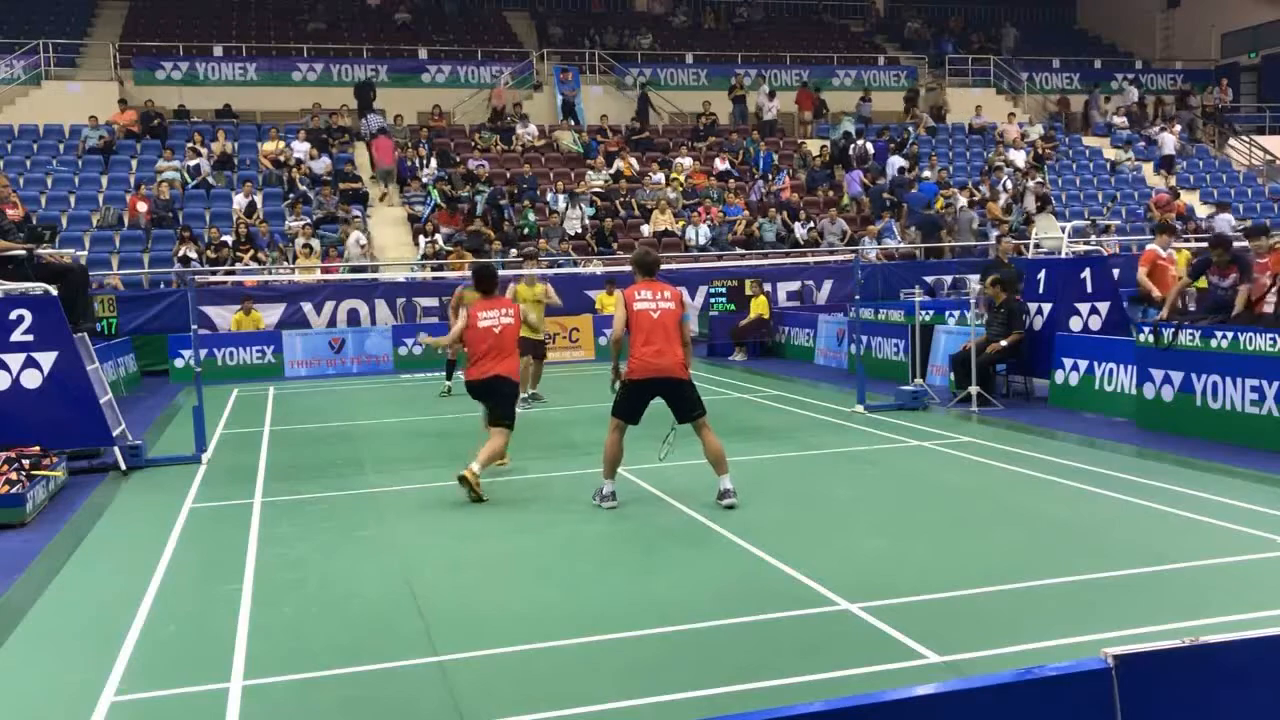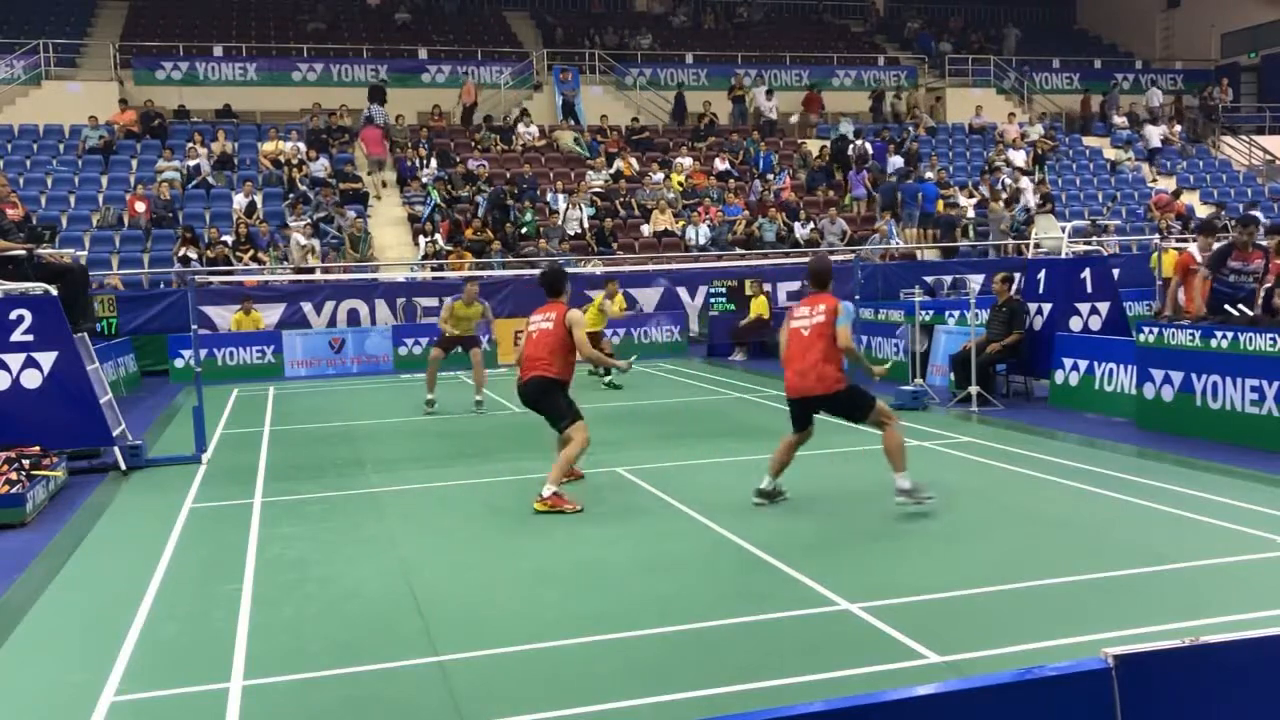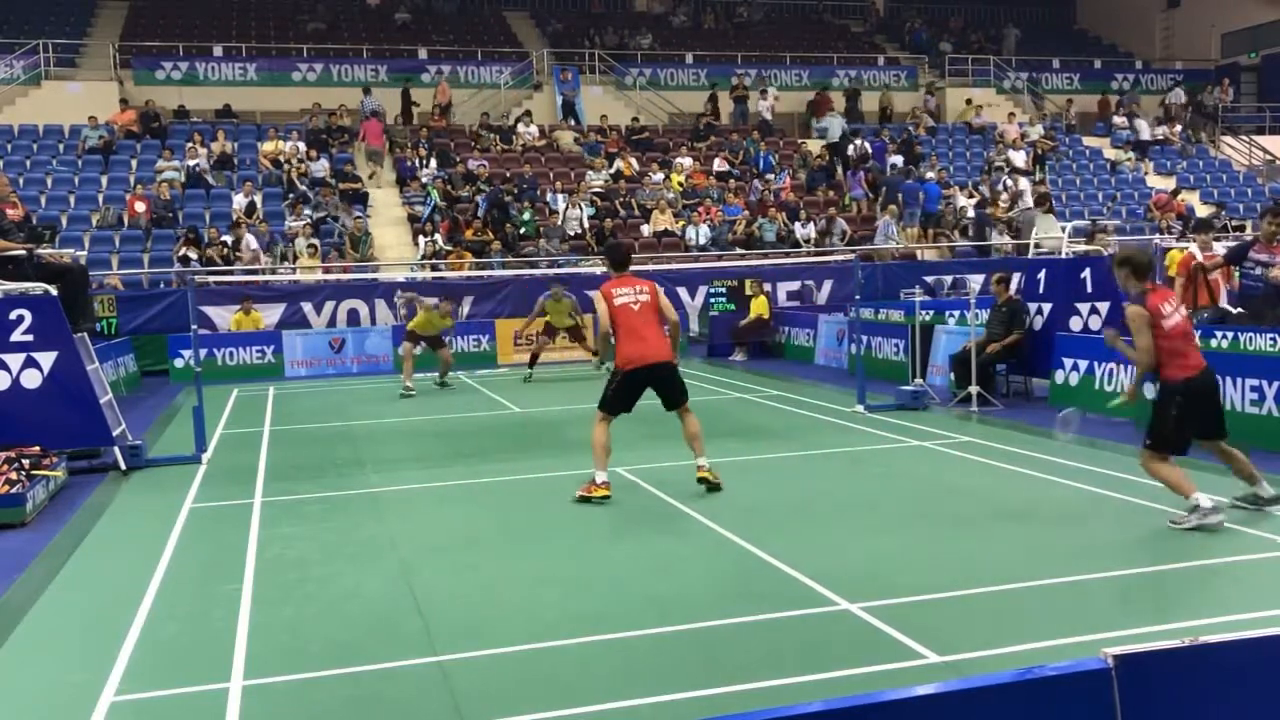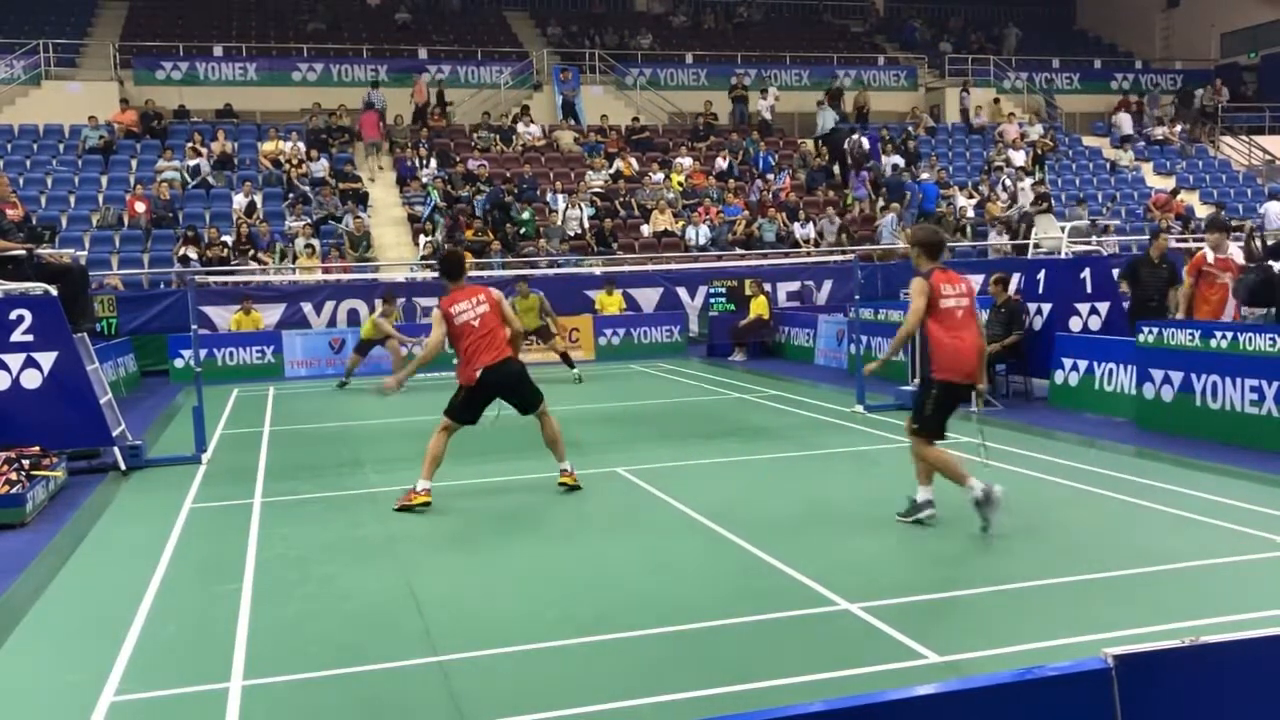
dt=1s
person 1, frame 1
left shoulder: (626, 295)
right shoulder: (677, 295)
left elbow: (617, 336)
right elbow: (686, 341)
left wrist: (615, 367)
right wrist: (685, 371)
left hip: (639, 372)
right hip: (675, 371)
left knee: (616, 428)
right knee: (703, 427)
left ankle: (607, 491)
right ankle: (726, 488)
person 1, frame 2
left shoulder: (794, 311)
right shoulder: (840, 305)
left elbow: (784, 352)
right elbow: (844, 344)
right wrist: (871, 368)
left hip: (795, 388)
right hip: (828, 386)
left knee: (799, 434)
right knee: (888, 420)
left ankle: (767, 486)
right ankle: (904, 486)
person 1, frame 3
left shoulder: (1135, 308)
right shoulder: (1166, 295)
left elbow: (1147, 358)
left wrist: (1134, 387)
right wrist: (1120, 345)
left hip: (1178, 387)
right hip: (1203, 378)
left knee: (1152, 460)
right knee: (1216, 446)
left ankle: (1203, 506)
person 1, frame 4
left shoulder: (923, 282)
right shoulder: (963, 282)
left elbow: (910, 327)
right elbow: (979, 333)
left wrist: (881, 360)
right wrist: (981, 378)
left hip: (943, 373)
right hip: (966, 373)
left knee: (922, 446)
right knee: (917, 430)
left ankle: (980, 491)
right ankle: (923, 499)
person 2, frame 1
left shoulder: (468, 310)
right shoulder: (517, 307)
left elbow: (449, 341)
left wrist: (428, 340)
left hip: (475, 379)
right hip: (506, 379)
left knee: (492, 406)
right knee: (500, 436)
left ankle: (496, 454)
right ankle: (473, 471)
person 2, frame 2
left shoulder: (534, 316)
right shoulder: (572, 315)
left elbow: (520, 356)
right elbow: (587, 354)
right wrist: (616, 364)
left hip: (526, 385)
right hip: (546, 383)
left knee: (571, 417)
right knee: (580, 437)
left ankle: (564, 469)
right ankle: (549, 495)
person 2, frame 3
left shoulder: (603, 292)
right shoulder: (651, 287)
left elbow: (604, 329)
right elbow: (674, 320)
left wrist: (603, 353)
right wrist: (674, 353)
left hip: (629, 364)
right hip: (662, 360)
left knee: (602, 420)
right knee: (685, 412)
left ankle: (599, 482)
right ankle: (703, 468)
person 2, frame 4
left shoulder: (442, 310)
right shoulder: (491, 293)
left elbow: (432, 350)
right elbow: (517, 330)
left wrist: (400, 377)
left hip: (476, 377)
right hip: (508, 366)
left knee: (444, 430)
right knee: (543, 414)
left ankle: (421, 491)
right ankle: (566, 472)
